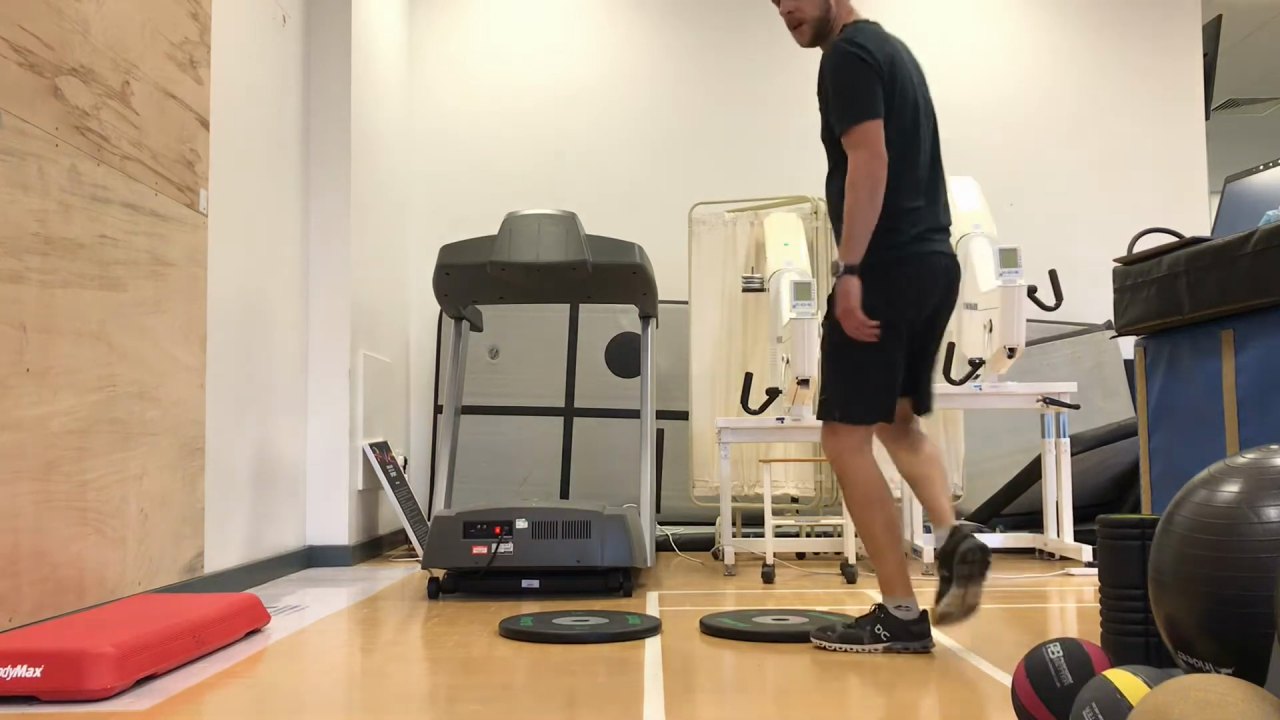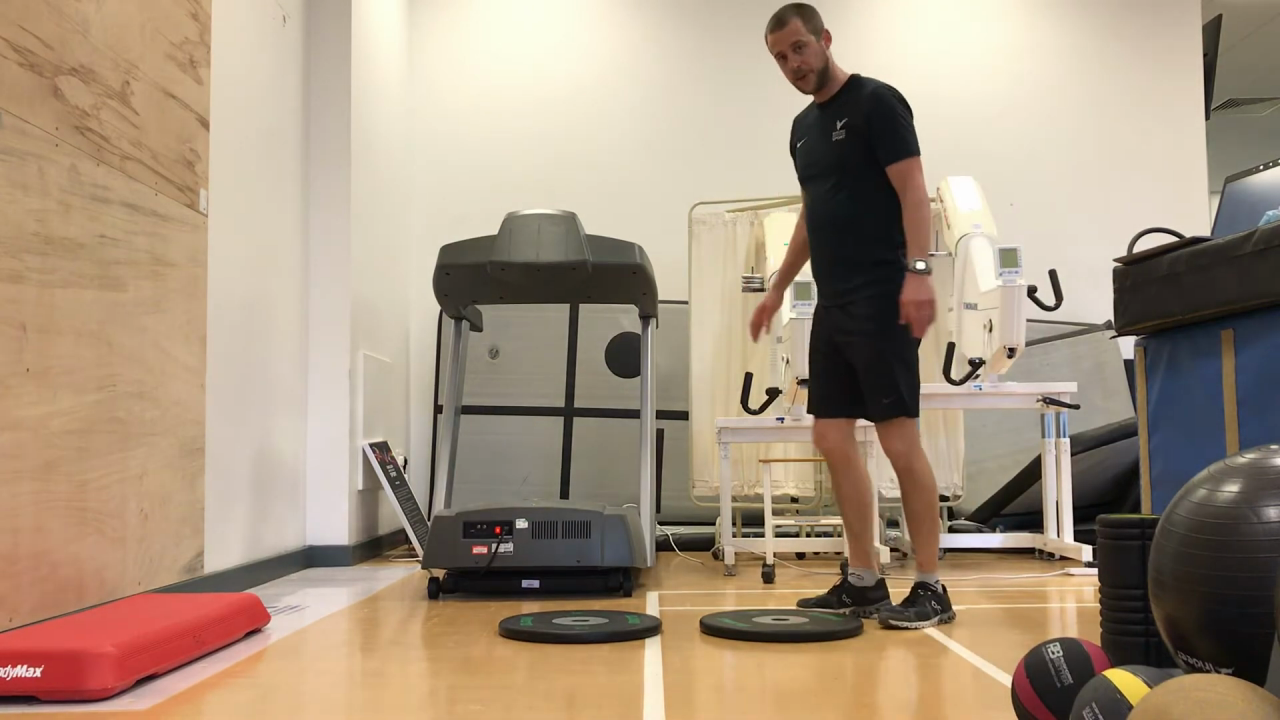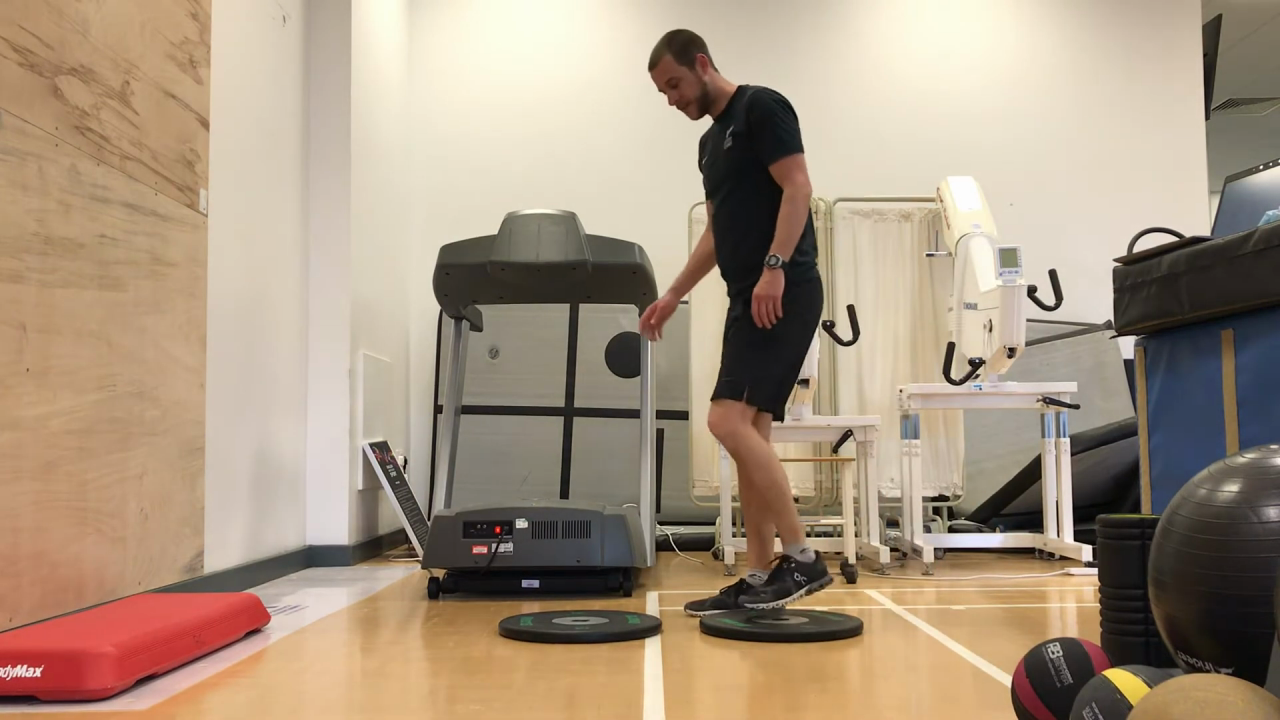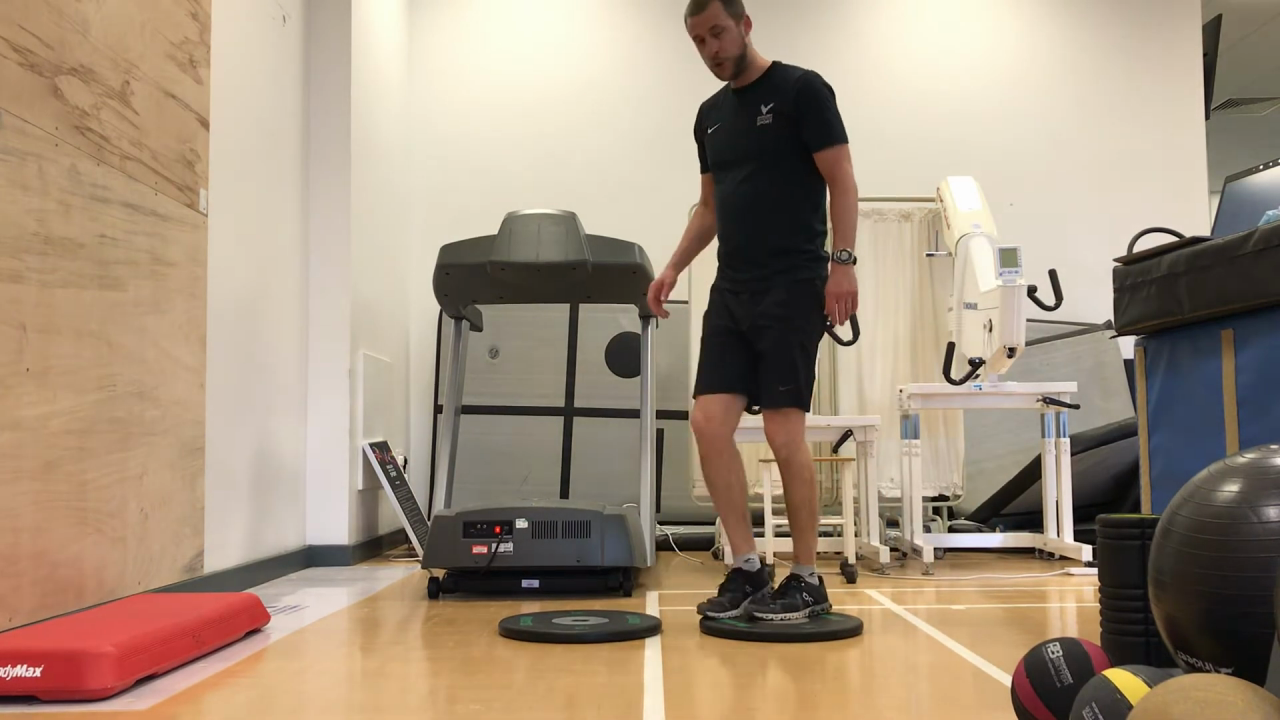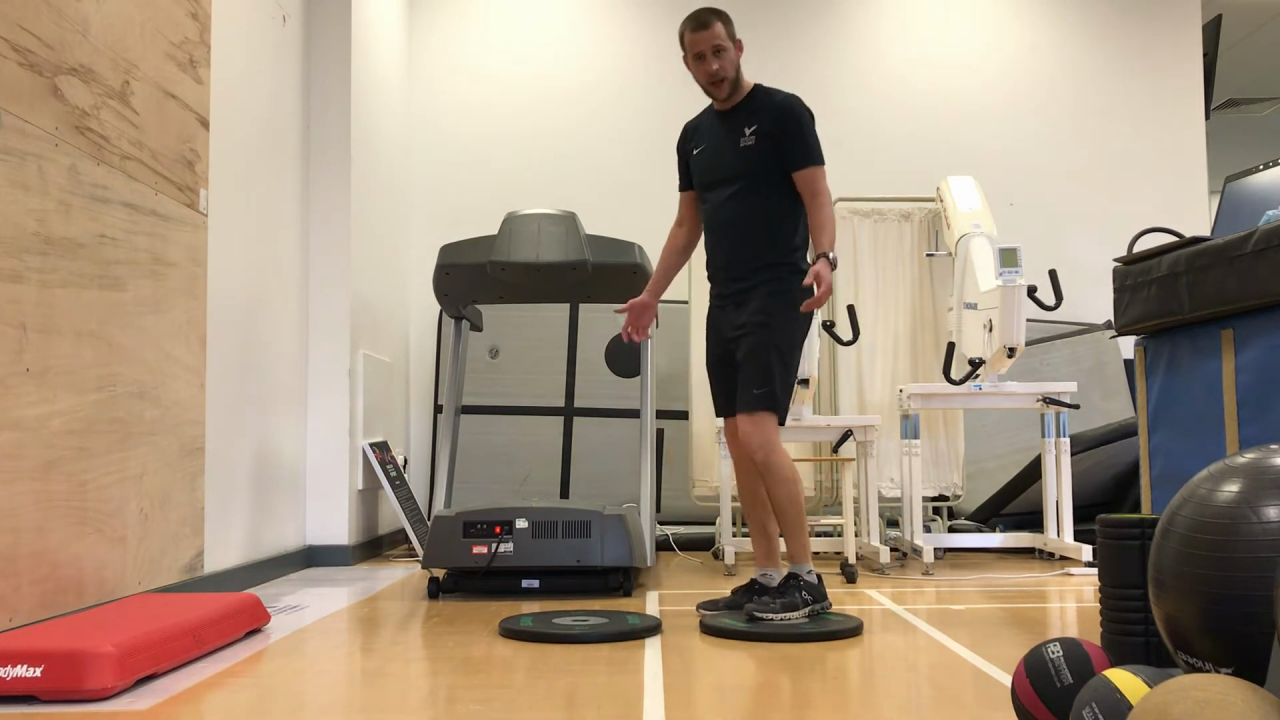
dt=1s
person 1, frame 1
left shoulder: (847, 54)
left elbow: (869, 163)
left wrist: (848, 272)
left hip: (888, 270)
right hip: (933, 263)
left knee: (845, 437)
right knee: (897, 422)
left ankle: (901, 614)
right ankle: (955, 540)
person 1, frame 2
left shoulder: (876, 102)
right shoulder: (804, 126)
left elbow: (912, 191)
left wrist: (916, 272)
right wrist: (776, 290)
left hip: (883, 300)
right hip: (833, 304)
left knee: (899, 442)
right knee: (832, 441)
left ankle: (931, 587)
right ankle: (864, 581)
person 1, frame 3
left shoulder: (761, 107)
right shoulder: (710, 141)
left elbow: (797, 188)
left wrist: (776, 267)
right wrist: (672, 295)
left hip: (781, 293)
right hip: (745, 300)
left knee: (729, 423)
right knee: (748, 435)
left ankle: (802, 557)
right ankle: (758, 576)
person 1, frame 4
left shoulder: (801, 90)
right shoulder: (710, 113)
left elbow: (841, 182)
left wrist: (842, 260)
right wrist: (673, 268)
left hip: (793, 287)
right hip: (732, 289)
left knee: (783, 433)
right knee: (710, 426)
left ankle: (807, 581)
right ankle: (746, 568)
person 1, frame 5
left shoulder: (783, 112)
right shoulder: (695, 135)
left elbow: (817, 198)
right elbow: (688, 225)
left wrist: (823, 259)
right wrist: (651, 294)
left hip: (776, 297)
right hip: (725, 301)
left knee: (758, 437)
right knee: (741, 445)
left ankle: (805, 580)
right ankle: (768, 577)
